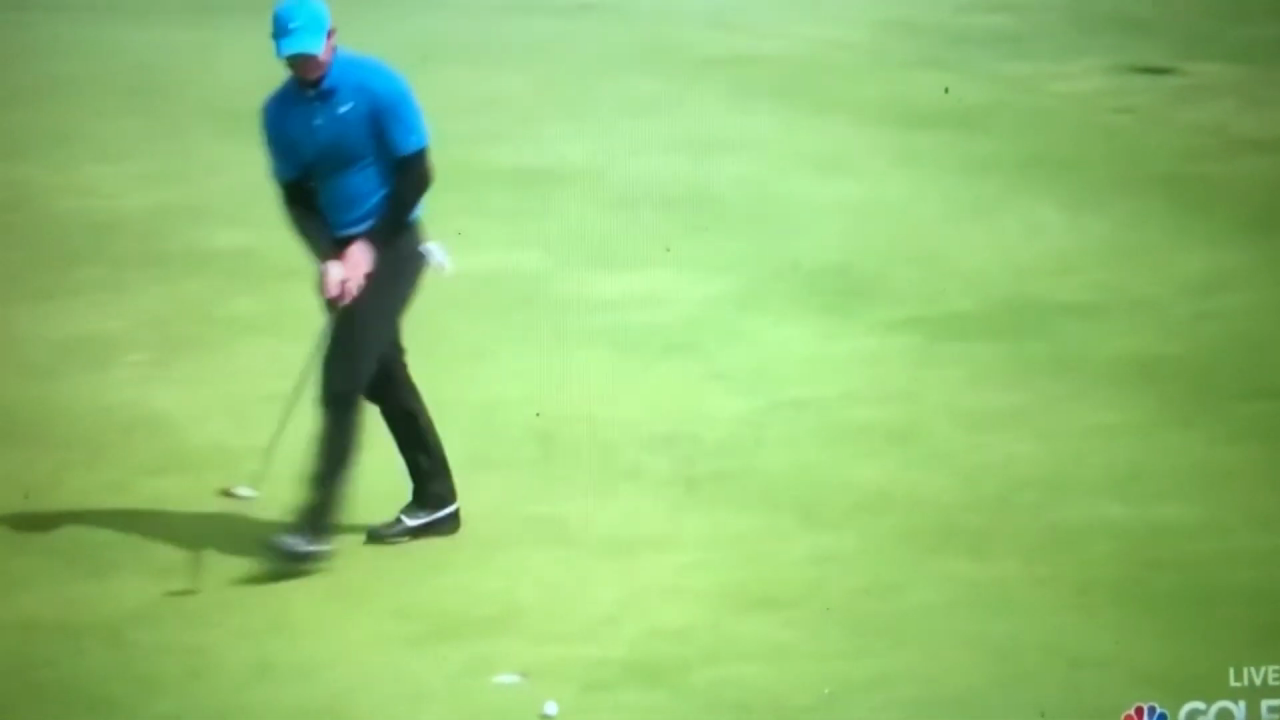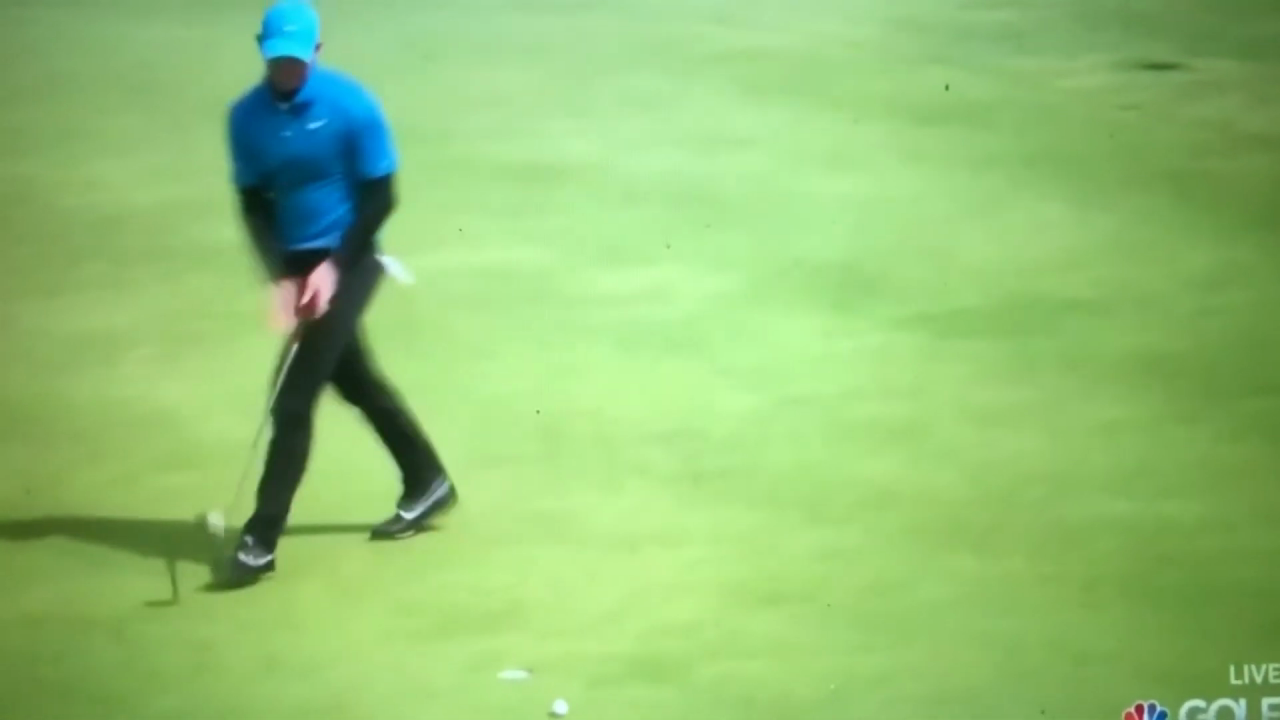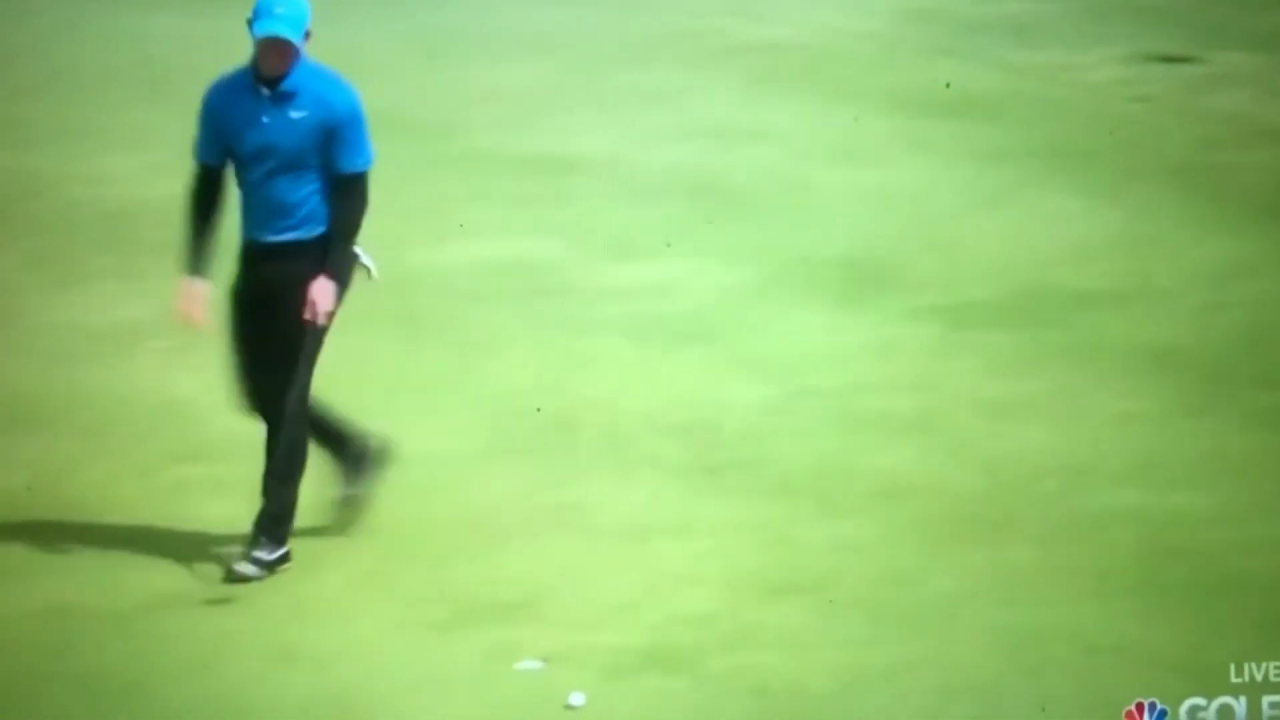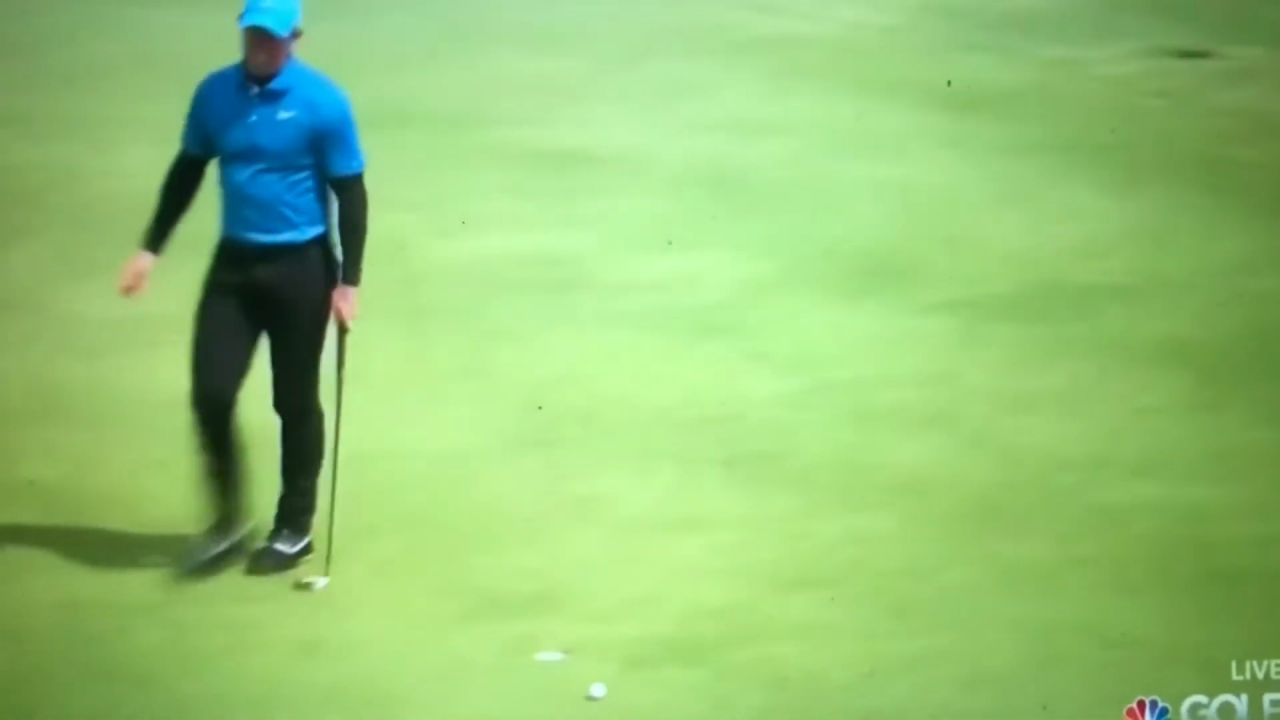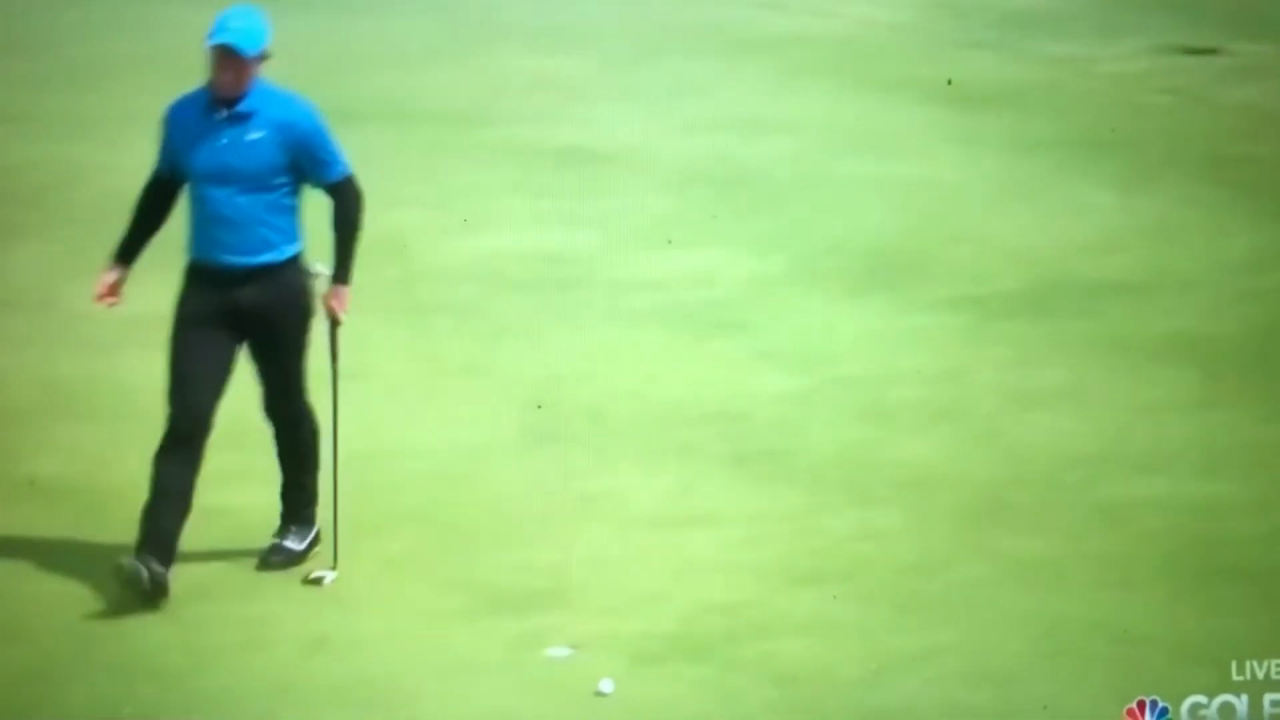
dt=0.2s
person 1, frame 1
left shoulder: (379, 86)
right shoulder: (280, 110)
left elbow: (416, 175)
right elbow: (296, 196)
left wrist: (369, 246)
right wrist: (327, 259)
left hip: (390, 248)
right hip: (342, 254)
left knee: (340, 379)
right knee: (383, 377)
left ankle: (315, 525)
right ankle: (435, 502)
person 1, frame 2
left shoulder: (351, 106)
right shoulder: (245, 115)
left elbow: (380, 196)
right elbow: (256, 206)
left wrist: (332, 267)
right wrist: (279, 279)
left hip: (344, 264)
right hip: (294, 266)
left knee: (295, 397)
right knee: (354, 380)
left ankle: (263, 539)
right ankle: (427, 483)
person 1, frame 3
left shoulder: (334, 100)
right shoulder: (224, 98)
left elbow: (352, 194)
right elbow: (208, 185)
left wrist: (329, 277)
right wrist: (195, 271)
left hip: (313, 260)
right hip: (257, 259)
left knee: (283, 398)
right knee: (263, 394)
left ankle: (272, 536)
right ankle: (357, 454)
person 1, frame 4
left shoulder: (323, 103)
right shoulder: (213, 94)
left elbow: (351, 195)
right elbow: (186, 170)
left wrist: (347, 281)
right wrist: (151, 248)
left hip: (301, 265)
right hip: (234, 264)
left knee: (295, 401)
right knee: (210, 395)
left ankle: (295, 526)
right ankle: (228, 520)
person 1, frame 5
left shoulder: (293, 120)
right shoulder: (182, 117)
left elbow: (346, 195)
right elbow: (162, 188)
left wrist: (341, 281)
right wrist: (123, 262)
left hip: (276, 286)
right hip: (206, 288)
left knee: (286, 408)
right knee: (185, 422)
left ankle: (300, 525)
right ankle: (154, 560)
